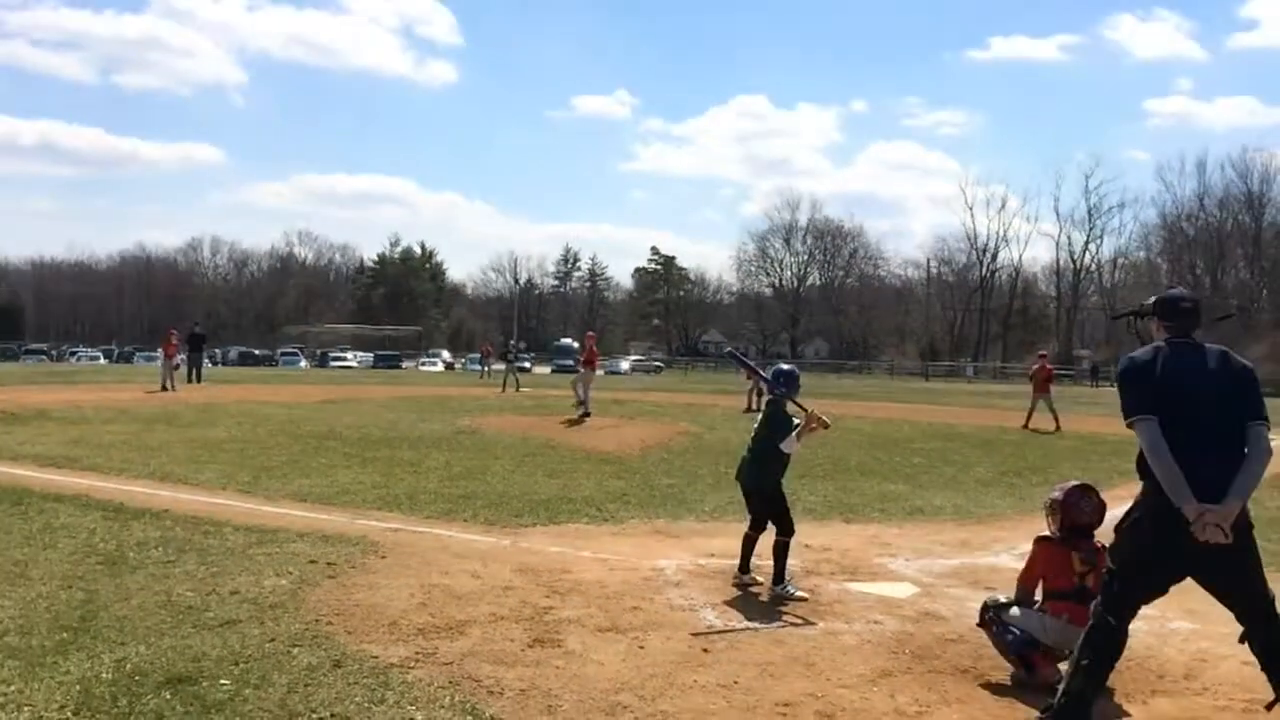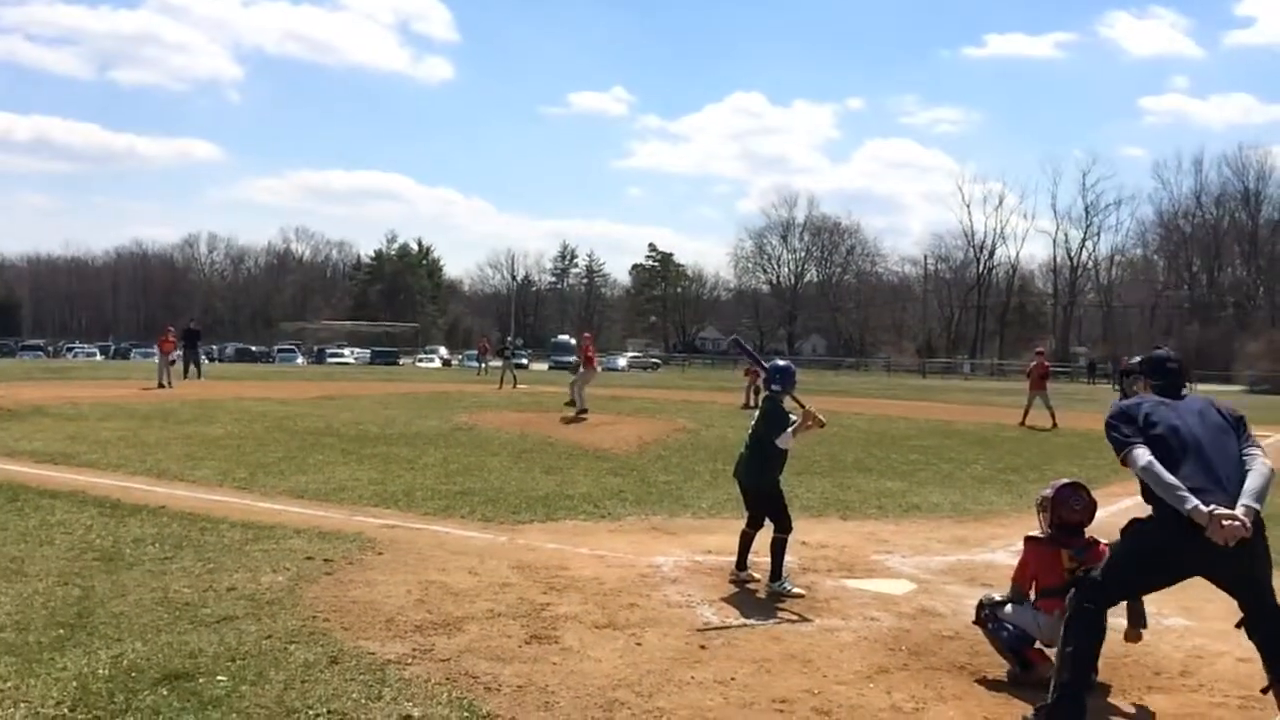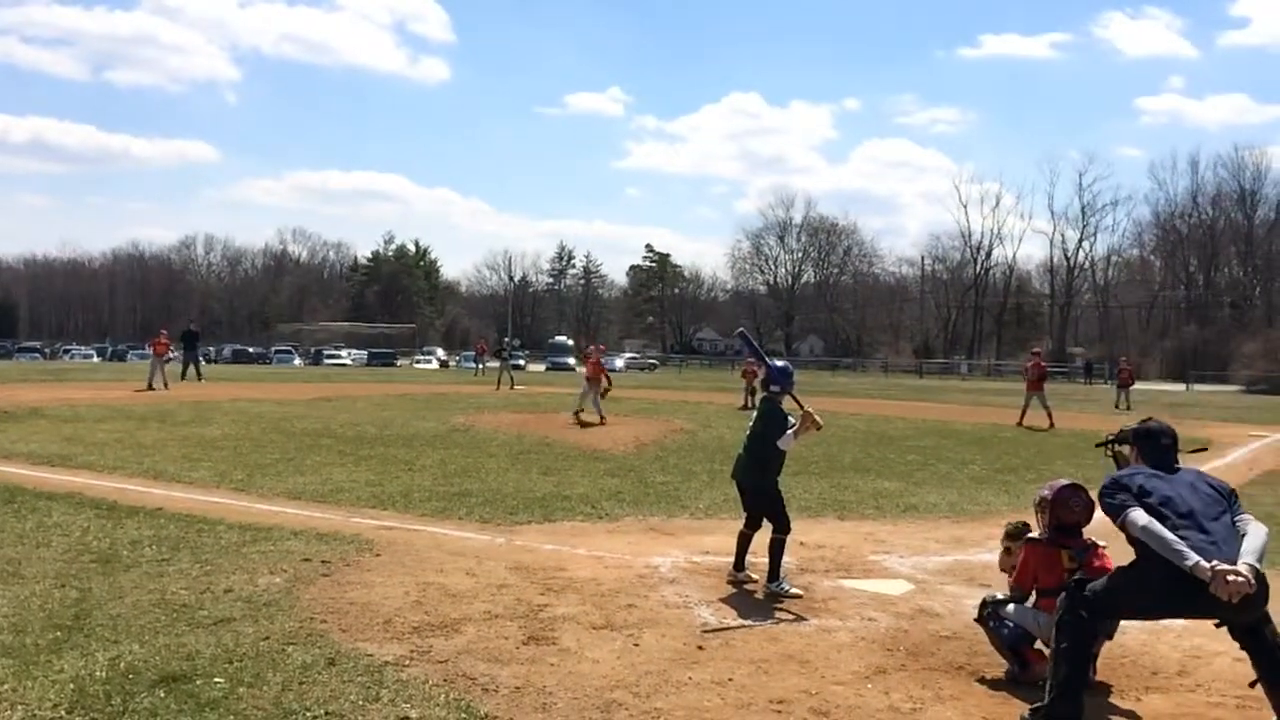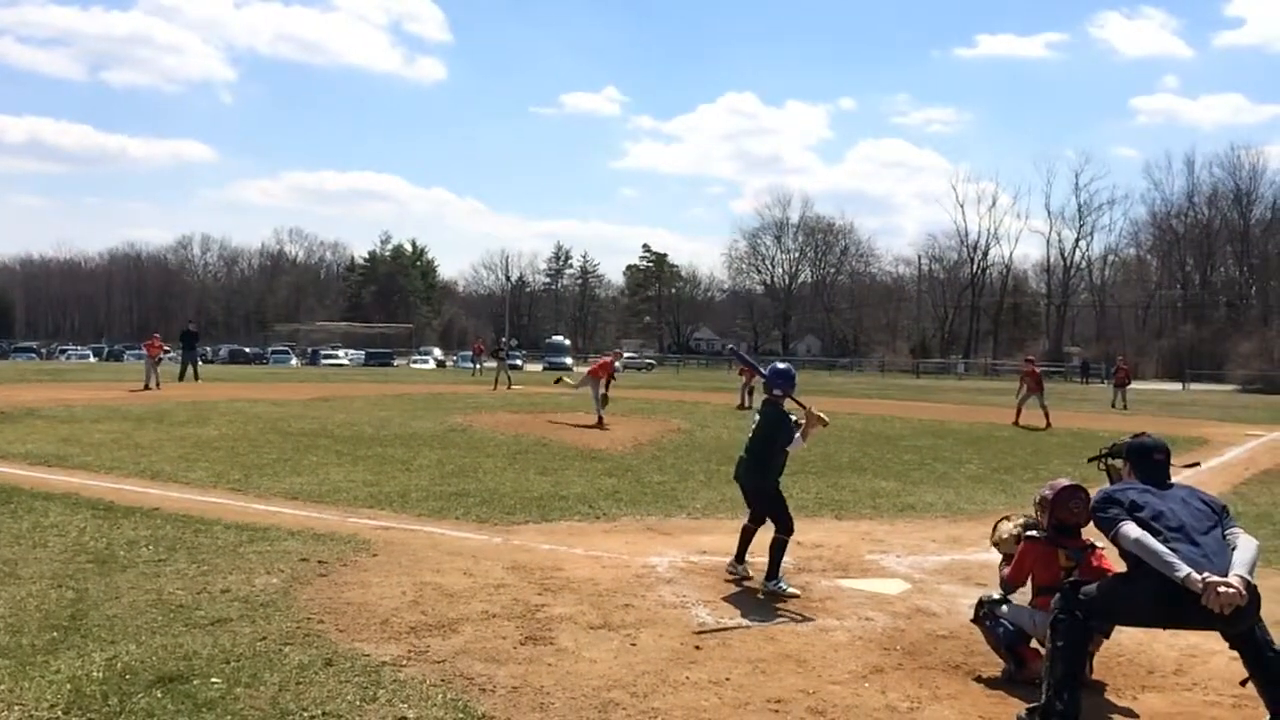
dt=0.4s
person 1, frame 1
left shoulder: (1139, 365)
right shoulder: (1239, 369)
left elbow: (1152, 440)
left wrist: (1190, 509)
right wrist: (1227, 508)
left hip: (1163, 513)
right hip: (1227, 518)
left knee: (1112, 613)
person 1, frame 2
left shoulder: (1127, 410)
right shoulder: (1222, 411)
left elbow: (1144, 464)
left wrist: (1200, 513)
right wrist: (1245, 513)
left hip: (1178, 528)
right hip: (1243, 531)
left knee: (1089, 598)
person 1, frame 3
left shoulder: (1120, 482)
right shoulder: (1212, 482)
left elbow: (1142, 525)
right elbow: (1255, 529)
left wrist: (1200, 569)
right wrist: (1246, 571)
left hip: (1180, 582)
right hip: (1245, 586)
left knee: (1078, 604)
right knee: (1251, 614)
person 1, frame 4
left shoulder: (1111, 496)
right shoulder: (1202, 498)
left elbow: (1134, 538)
right elbow: (1246, 541)
left wrist: (1192, 581)
right wrist: (1237, 580)
left hip: (1172, 595)
right hip: (1231, 595)
left knee: (1071, 605)
person 2, frame 1
left shoulder: (773, 409)
right shoulder: (778, 413)
left elbow: (789, 435)
right elbow: (788, 446)
left wrist: (810, 426)
right wrist: (806, 425)
left hip: (751, 475)
right hip: (763, 480)
left knee: (758, 523)
right knee: (785, 528)
left ankle: (742, 573)
right ankle: (778, 585)
person 2, frame 2
left shoulder: (769, 406)
right shoulder: (775, 410)
left elbow: (787, 430)
right elbow: (783, 441)
left wrist: (807, 424)
right wrist: (803, 422)
left hip: (748, 472)
right hip: (761, 476)
left knee: (755, 519)
right knee: (783, 524)
left ankle: (740, 569)
right ankle: (776, 581)
person 2, frame 3
left shoulder: (767, 406)
right shoulder: (773, 411)
left elbow: (787, 430)
right elbow: (784, 442)
left wrist: (806, 425)
right wrist: (803, 424)
left hip: (746, 473)
right hip: (759, 477)
left knee: (753, 520)
right knee: (781, 525)
left ankle: (737, 570)
right ankle: (773, 582)
person 2, frame 4
left shoulder: (769, 409)
right shoulder: (777, 414)
left elbow: (792, 428)
right elbow: (794, 444)
left wrist: (811, 422)
right wrist: (809, 424)
left hip: (748, 473)
right hip: (761, 478)
left knee: (758, 515)
right knee: (785, 525)
left ankle: (738, 562)
right ankle: (771, 581)
person 3, frame 1
left shoulder: (1046, 546)
right shoulder: (1103, 554)
left elbow: (1023, 597)
left hip: (1056, 630)
left knee: (992, 610)
left ankle: (1040, 669)
person 3, frame 2
left shoulder: (1037, 545)
right shoulder: (1098, 549)
left elbow: (1017, 595)
right wrist: (1135, 626)
left hip: (1047, 627)
left knee: (989, 608)
left ankle: (1034, 665)
person 3, frame 3
left shoulder: (1036, 546)
right shoulder: (1095, 551)
left elbow: (1018, 596)
left wrist: (1011, 566)
left hip: (1049, 627)
left knee: (991, 607)
left ankle: (1032, 665)
person 3, frame 4
left shoulder: (1034, 544)
right shoulder: (1093, 552)
left elbow: (1007, 586)
left wrist: (1007, 555)
right wrist: (1100, 633)
left hip: (1045, 626)
left knee: (987, 607)
left ankle: (1029, 663)
